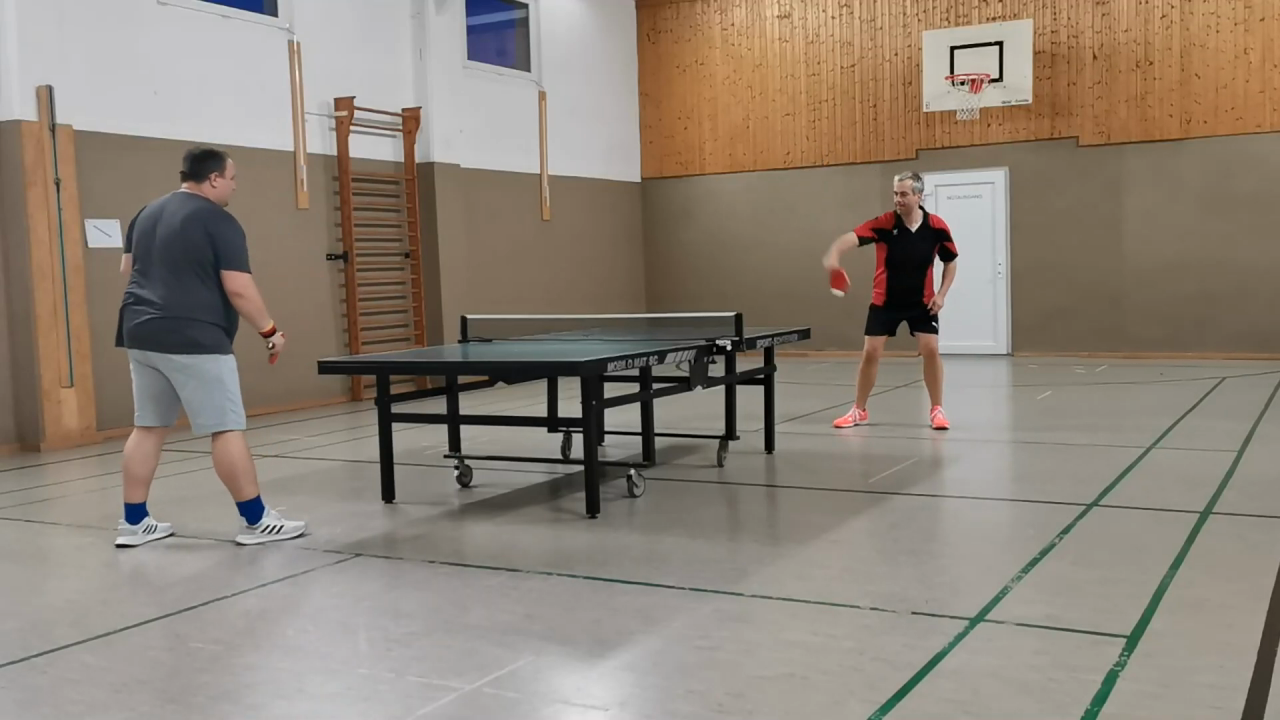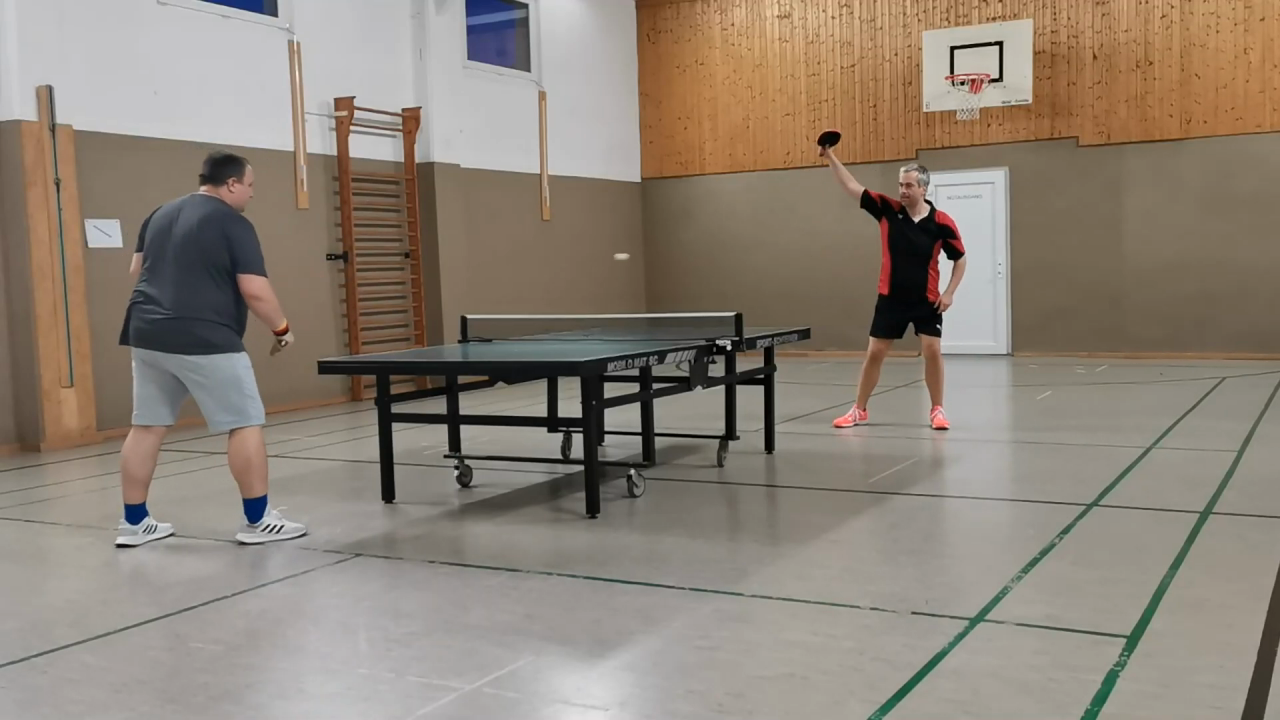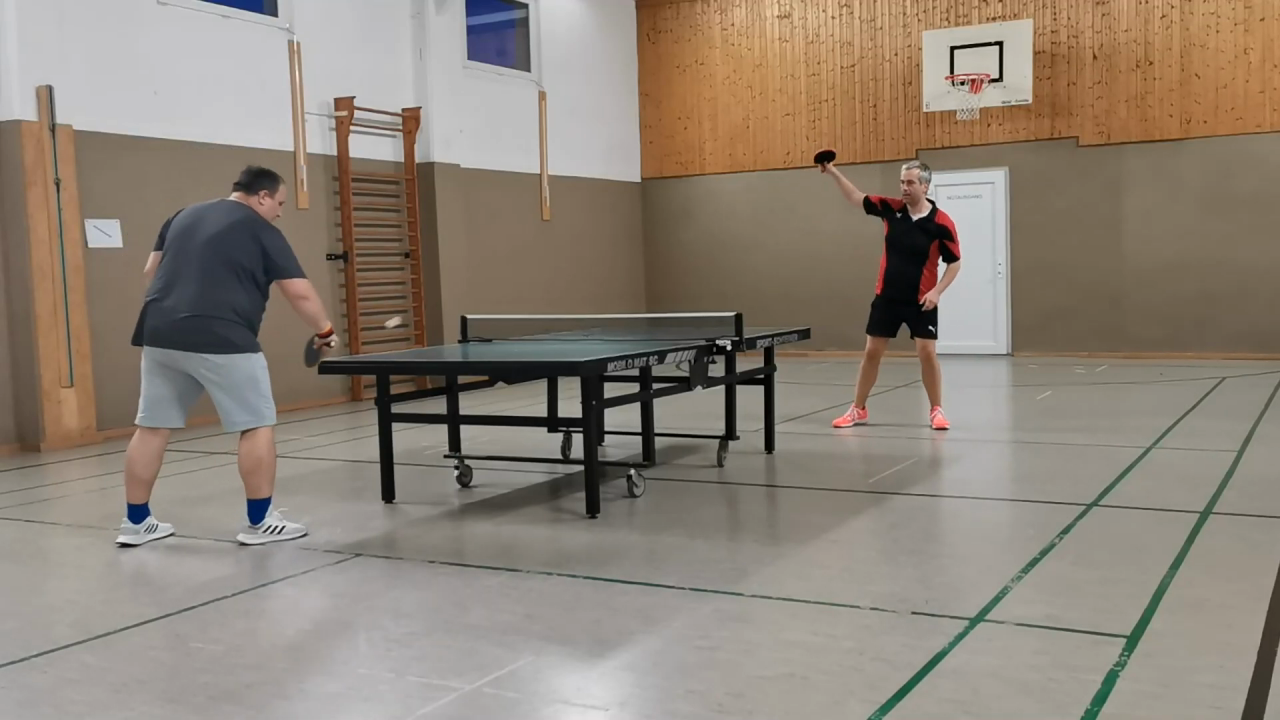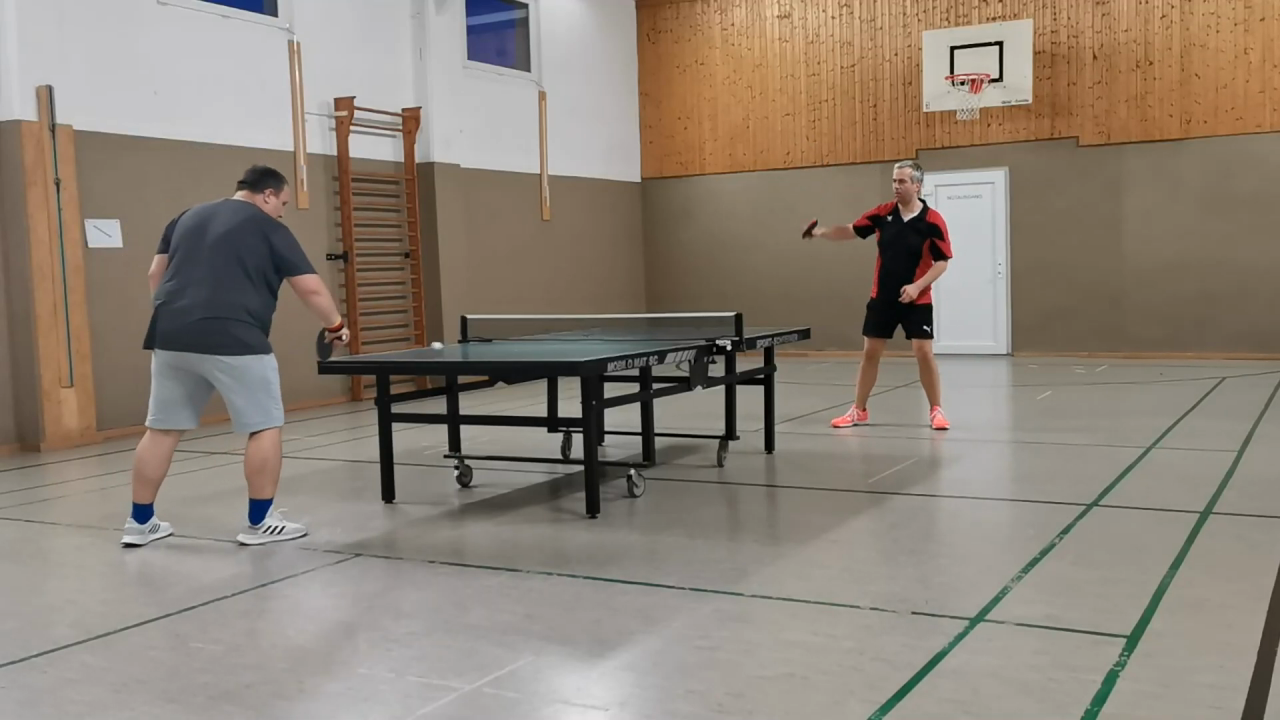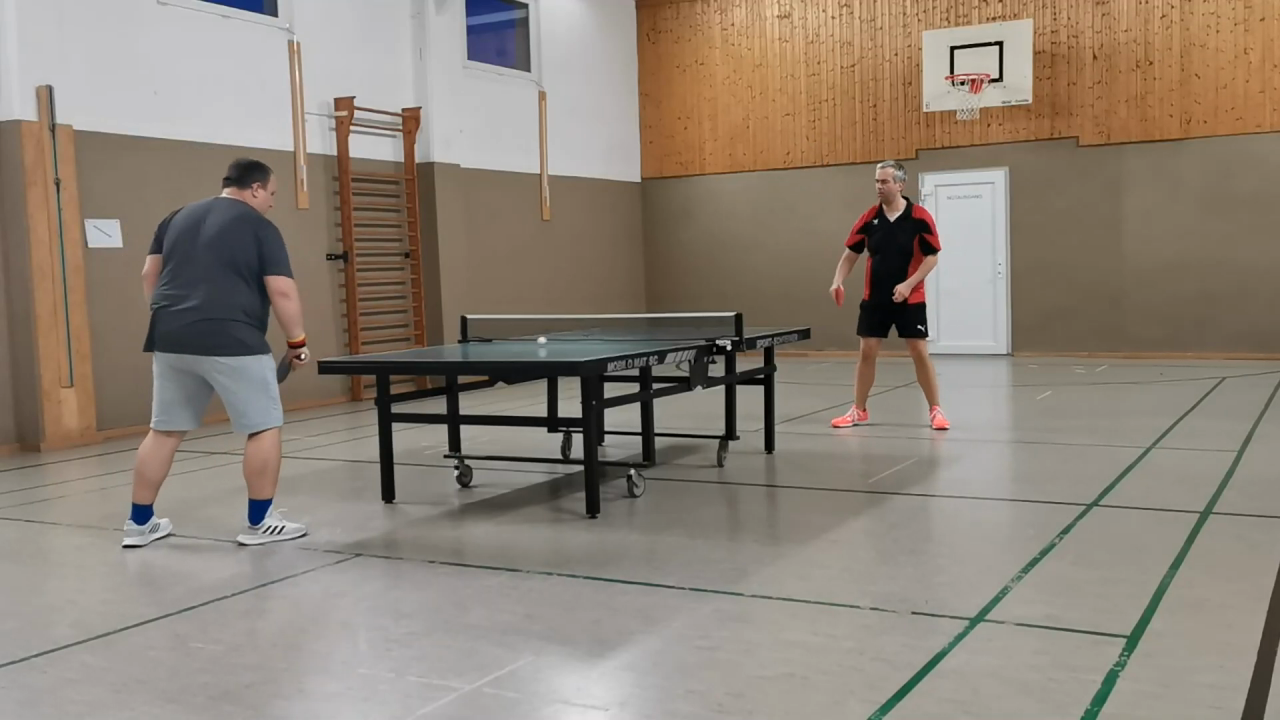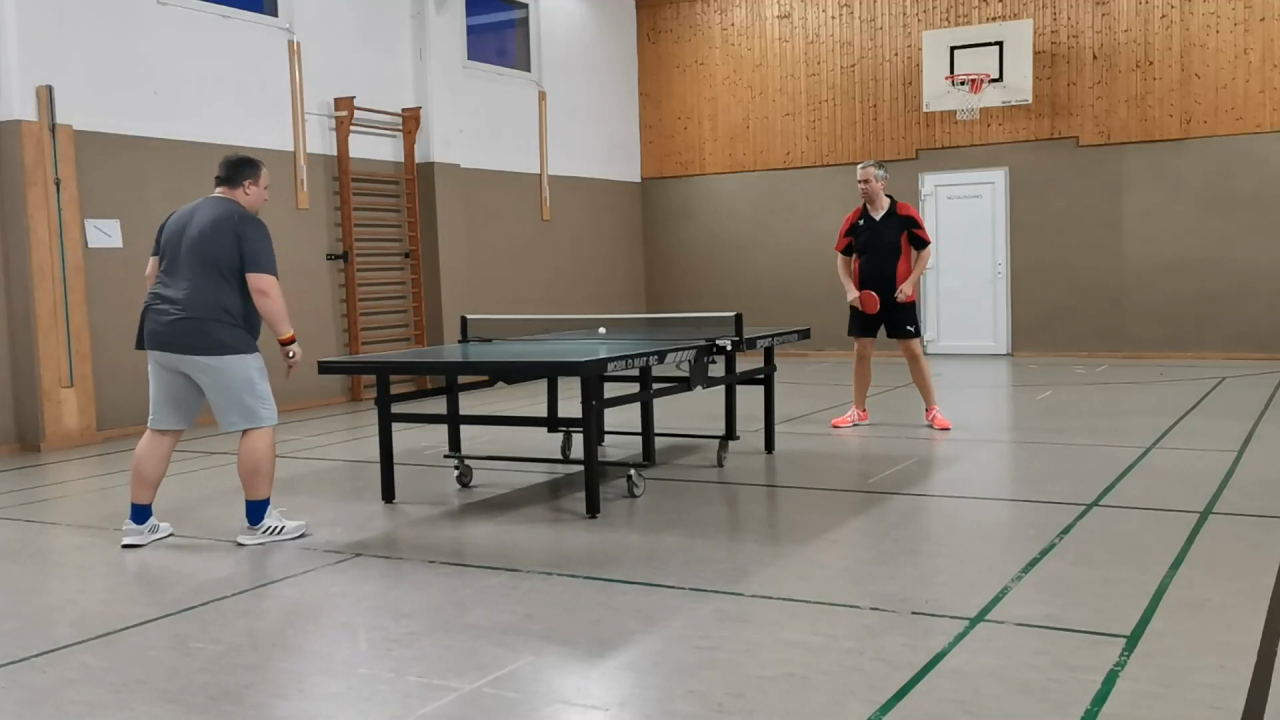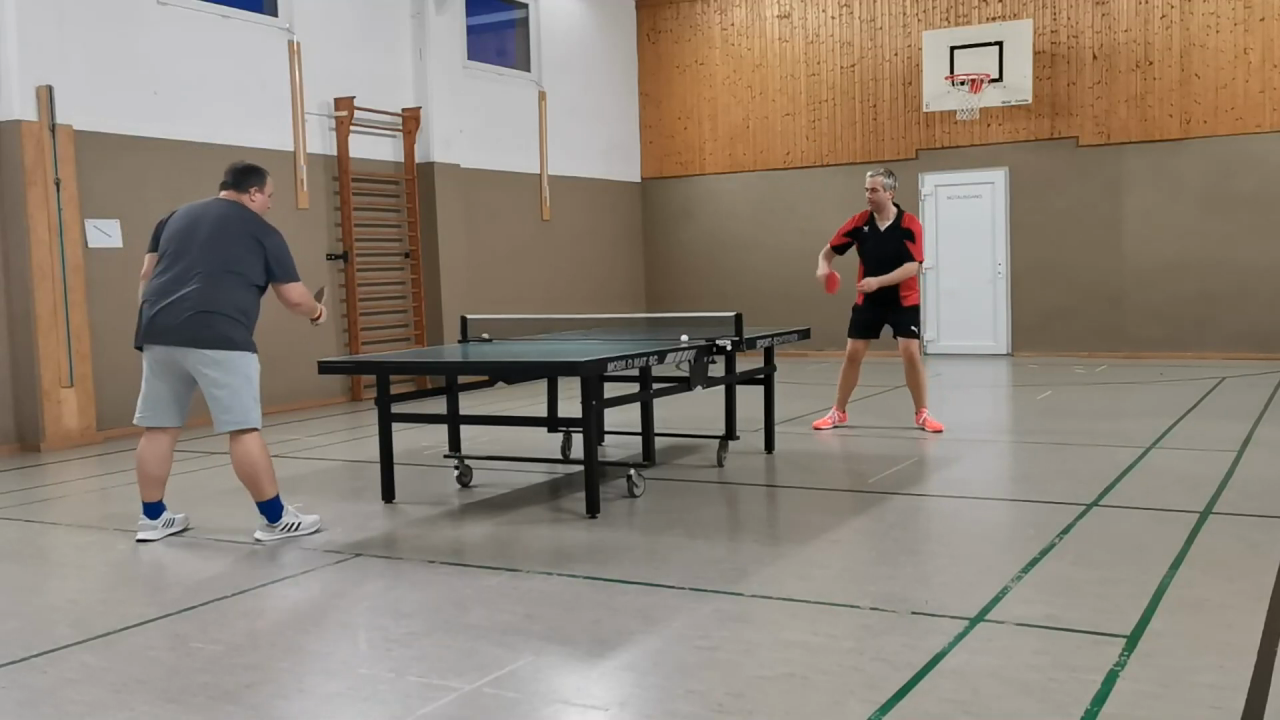
dt=0.2s
person 1, frame 1
left shoulder: (146, 214)
right shoulder: (219, 222)
left elbow: (128, 269)
right elbow: (239, 289)
right wrist: (270, 330)
left hip: (142, 335)
right hip: (195, 341)
left knee: (148, 428)
right knee: (227, 429)
left ankle: (133, 522)
right ankle: (256, 521)
person 1, frame 2
left shoulder: (161, 215)
right shoulder: (234, 225)
left elbow: (137, 270)
right elbow: (255, 292)
right wrist: (282, 328)
left hip: (149, 336)
right hip: (205, 340)
left knee: (146, 427)
right knee: (246, 424)
left ankle: (134, 522)
right ankle: (258, 520)
person 1, frame 3
left shoulder: (184, 217)
right shoulder: (263, 232)
left elbow: (152, 271)
right elbow: (301, 293)
right wrist: (325, 330)
left hip: (161, 337)
right hip: (221, 341)
left knee: (152, 427)
right knee: (257, 425)
left ankle: (135, 521)
right ankle: (260, 521)
person 1, frame 4
left shoulder: (187, 218)
right shoulder: (270, 231)
left elbow: (156, 274)
right elbow: (311, 287)
right wrist: (336, 324)
left hip: (172, 339)
right hip: (234, 343)
left knee: (162, 428)
right knee: (265, 426)
left ankle: (140, 522)
right ankle: (260, 521)
person 1, frame 5
left shoulder: (178, 218)
right shoulder: (260, 228)
left elbow: (150, 275)
right elbow: (283, 292)
right wrist: (298, 341)
left hip: (172, 341)
right hip: (232, 343)
left knee: (165, 430)
right knee: (264, 428)
left ankle: (139, 522)
right ankle: (260, 521)
person 1, frame 6
left shoulder: (178, 217)
right shoulder: (247, 225)
left elbow: (152, 275)
right elbow: (263, 290)
right wrist: (287, 338)
left hip: (163, 339)
right hip: (220, 342)
left knee: (161, 429)
right knee: (258, 426)
left ankle: (138, 522)
right ankle: (259, 521)
person 1, frame 7
left shoulder: (176, 217)
right shoulder: (262, 232)
left elbow: (147, 275)
right elbow: (293, 297)
right wrist: (316, 311)
left hip: (161, 335)
right hip: (218, 339)
left knee: (159, 427)
right knee: (244, 430)
left ankle: (152, 517)
right ankle: (275, 518)
person 2, frame 1
left shoulder: (937, 227)
right shoulder: (883, 224)
left elbow: (950, 262)
right elbow: (852, 236)
left wrist: (942, 294)
right wrist: (833, 253)
left hip: (922, 301)
right hip: (885, 301)
left knee: (931, 350)
right knee: (870, 353)
left ankle: (936, 410)
right ankle: (859, 411)
person 2, frame 2
left shoulder: (943, 223)
right shoulder: (888, 209)
left elbow: (960, 259)
right elbow: (853, 188)
left wrist: (949, 292)
right wrist: (831, 157)
left hip: (927, 300)
right hip: (891, 297)
left knee: (933, 352)
right knee: (875, 353)
left ankle: (937, 410)
right ankle: (859, 410)
person 2, frame 3
left shoulder: (942, 222)
right shoulder: (891, 208)
left elbow: (954, 263)
right elbow: (856, 197)
left wrist: (937, 291)
right wrist: (832, 171)
left hip: (921, 301)
right hip: (886, 298)
left knee: (927, 353)
right knee: (872, 352)
left ankle: (936, 411)
right ankle: (858, 409)
person 2, frame 4
left shoulder: (933, 221)
right shoulder: (883, 213)
left elbow: (942, 262)
right elbow: (850, 231)
left wrist: (918, 286)
right wrist: (822, 231)
left hip: (916, 301)
right hip: (881, 298)
left knee: (924, 353)
right knee: (870, 353)
left ankle: (936, 411)
right ankle: (859, 410)
person 2, frame 5
left shoulder: (920, 217)
right shoulder: (869, 218)
left elbow: (932, 256)
right elbow: (850, 253)
left wrist: (909, 283)
right wrist: (837, 280)
left hip: (909, 299)
right hip: (874, 299)
left knee: (919, 353)
right knee: (867, 353)
left ankle: (935, 410)
right ankle: (859, 410)
person 2, frame 6
left shoulder: (906, 214)
right shoulder: (854, 219)
left elbow: (924, 250)
right elbow: (843, 258)
left wrist: (910, 282)
right wrist: (850, 290)
left hip: (899, 298)
left knee: (913, 352)
right knee: (862, 352)
left ankle: (932, 410)
right ankle: (859, 410)
person 2, frame 7
left shoulder: (909, 224)
right shoulder: (858, 223)
left elbow: (912, 267)
right elbow: (828, 251)
left wrist: (879, 281)
right wrist: (823, 267)
left hip: (903, 301)
right hip: (868, 302)
left knee: (911, 354)
right knee: (853, 354)
left ankle: (922, 414)
right ankle: (838, 412)
